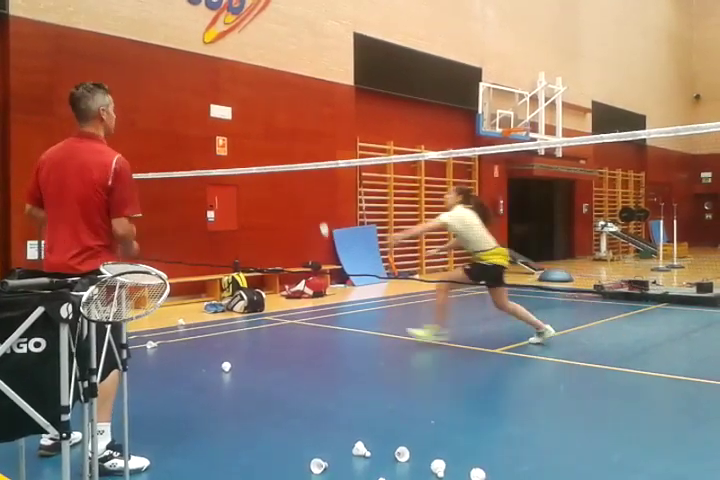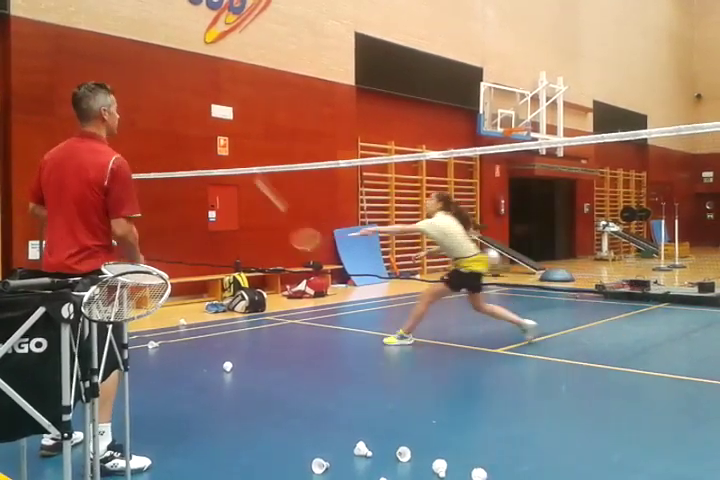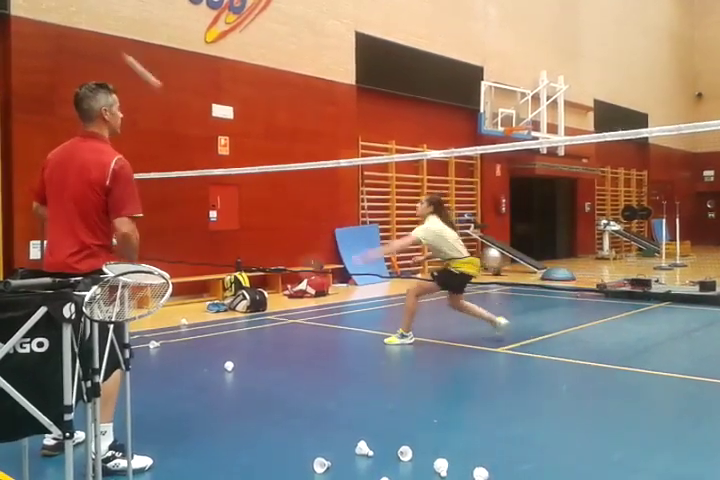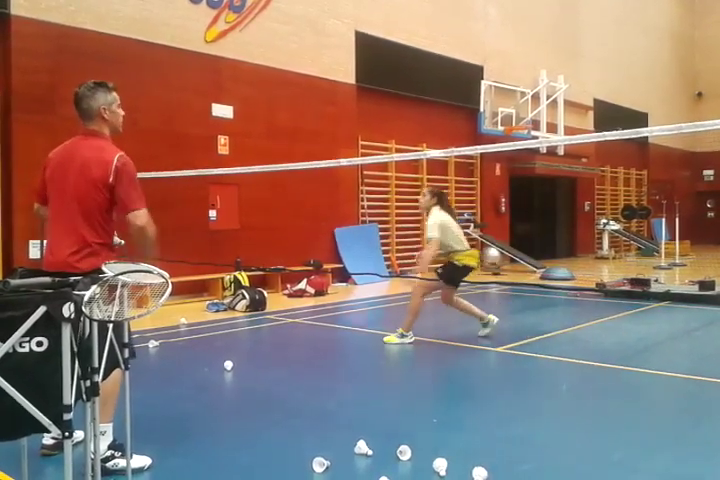
dt=0.1s
person 1, frame 1
left shoulder: (49, 157)
right shoulder: (113, 163)
left elbow: (33, 210)
right elbow: (123, 229)
right wrist: (131, 250)
left hip: (56, 270)
right hip: (94, 273)
right knee: (107, 360)
left ankle: (52, 433)
right ankle: (102, 449)
person 1, frame 2
left shoulder: (52, 157)
right shoulder: (112, 162)
left elbow: (36, 208)
right elbow: (123, 230)
right wrist: (136, 258)
left hip: (55, 271)
right hip: (93, 274)
right knee: (108, 361)
left ankle: (54, 433)
right ankle: (103, 449)
person 1, frame 3
left shoulder: (55, 156)
right shoulder: (113, 163)
left elbow: (39, 209)
right elbow: (126, 230)
right wrist: (136, 265)
left hip: (56, 270)
right hip: (94, 273)
right knee: (111, 360)
left ankle: (55, 433)
right ankle: (105, 449)
person 1, frame 4
left shoulder: (56, 155)
right shoulder: (115, 160)
left elbow: (41, 209)
right elbow: (140, 223)
right wrist: (148, 262)
left hip: (56, 270)
right hip: (94, 272)
right knee: (110, 360)
left ankle: (54, 432)
right ankle: (104, 448)
person 2, frame 1
left shoulder: (456, 214)
right shoulder: (466, 213)
left elbow: (428, 226)
left wrist: (401, 235)
right wrist: (442, 248)
left hip: (489, 261)
right hip: (494, 259)
left knee: (443, 285)
right knee: (501, 304)
left ankle: (438, 329)
right ankle: (542, 329)
person 2, frame 2
left shoulder: (435, 223)
right shoulder: (448, 220)
left elbow: (403, 228)
left wrist: (374, 229)
right wrist: (428, 252)
left hip: (468, 268)
right hip: (473, 265)
left knee: (426, 297)
right knee: (479, 306)
left ankle: (405, 335)
right ankle: (524, 324)
person 2, frame 3
left shoulder: (427, 227)
right shoulder: (436, 223)
left elbow: (403, 243)
left wrist: (377, 253)
right wrist: (426, 256)
left hip: (458, 269)
right hip: (462, 266)
left knee: (413, 291)
right knee: (456, 303)
left ankle: (405, 334)
right ankle: (496, 321)
person 2, frame 4
left shoulder: (434, 219)
right shoulder: (440, 215)
left elbow: (433, 247)
left wrist: (423, 267)
right wrist: (430, 253)
left hip: (461, 261)
right hip: (462, 259)
left knee: (419, 289)
right knee: (447, 298)
left ankle: (405, 333)
right ankle: (486, 319)
